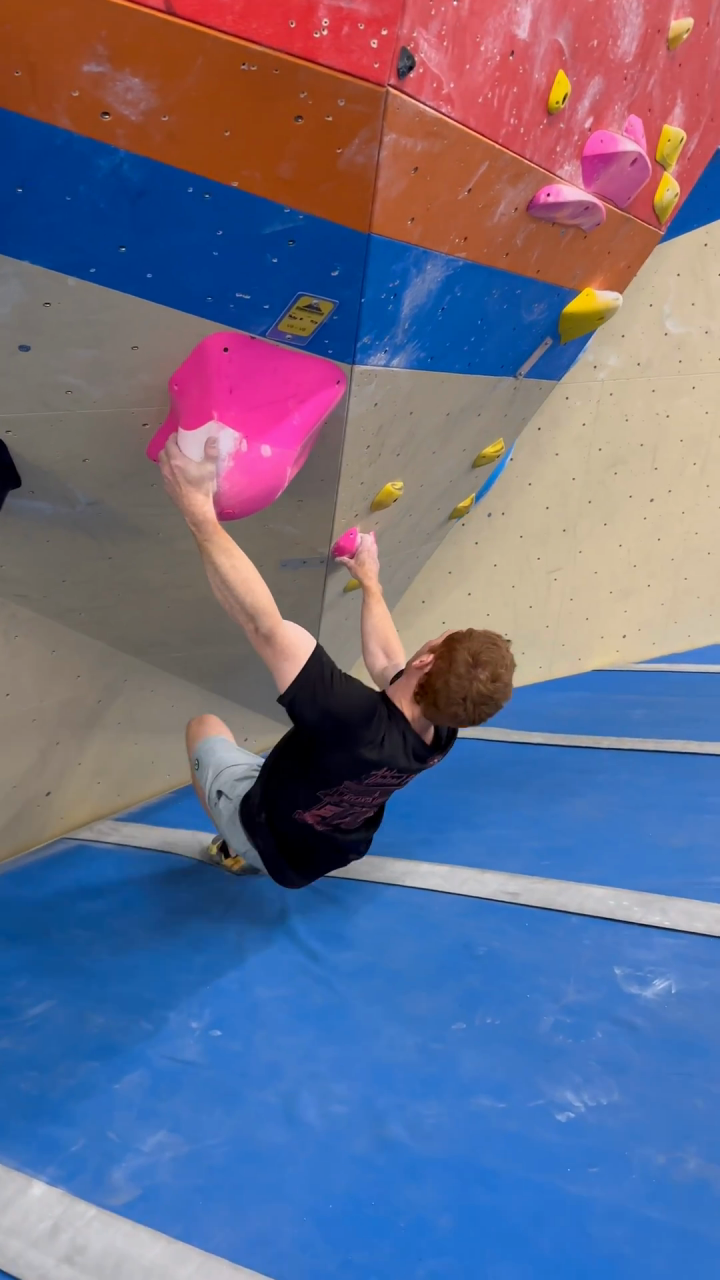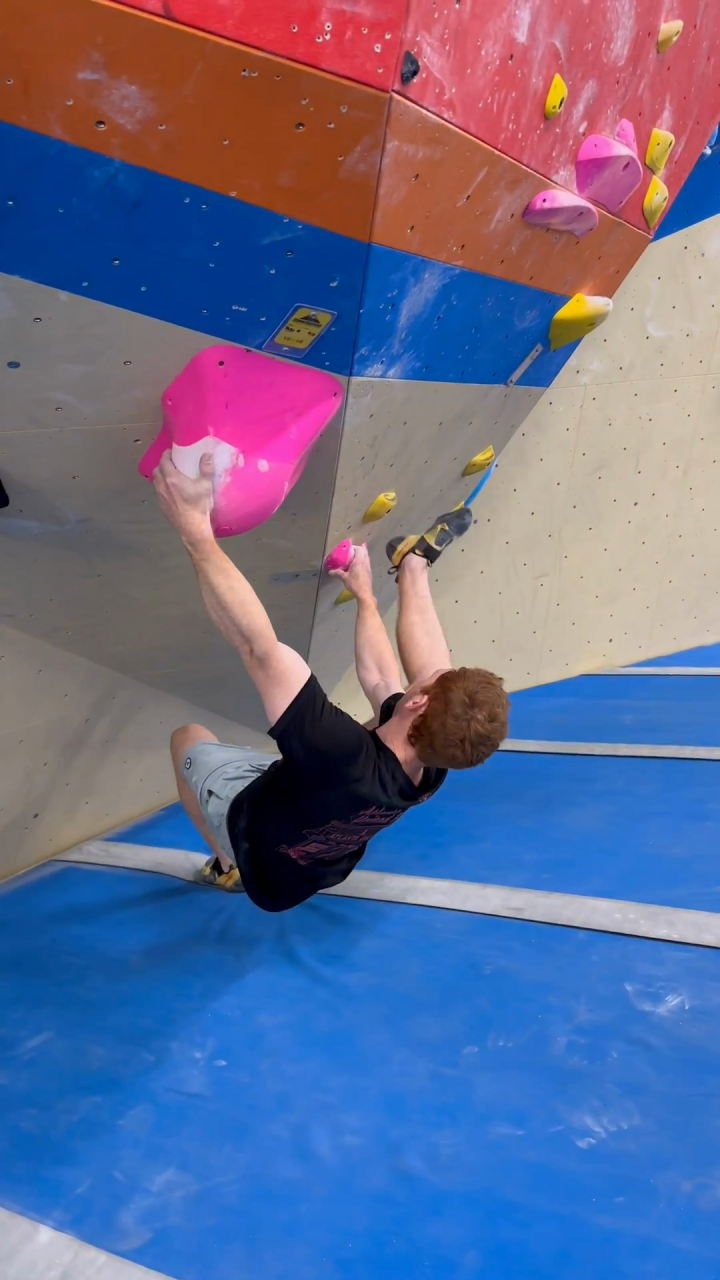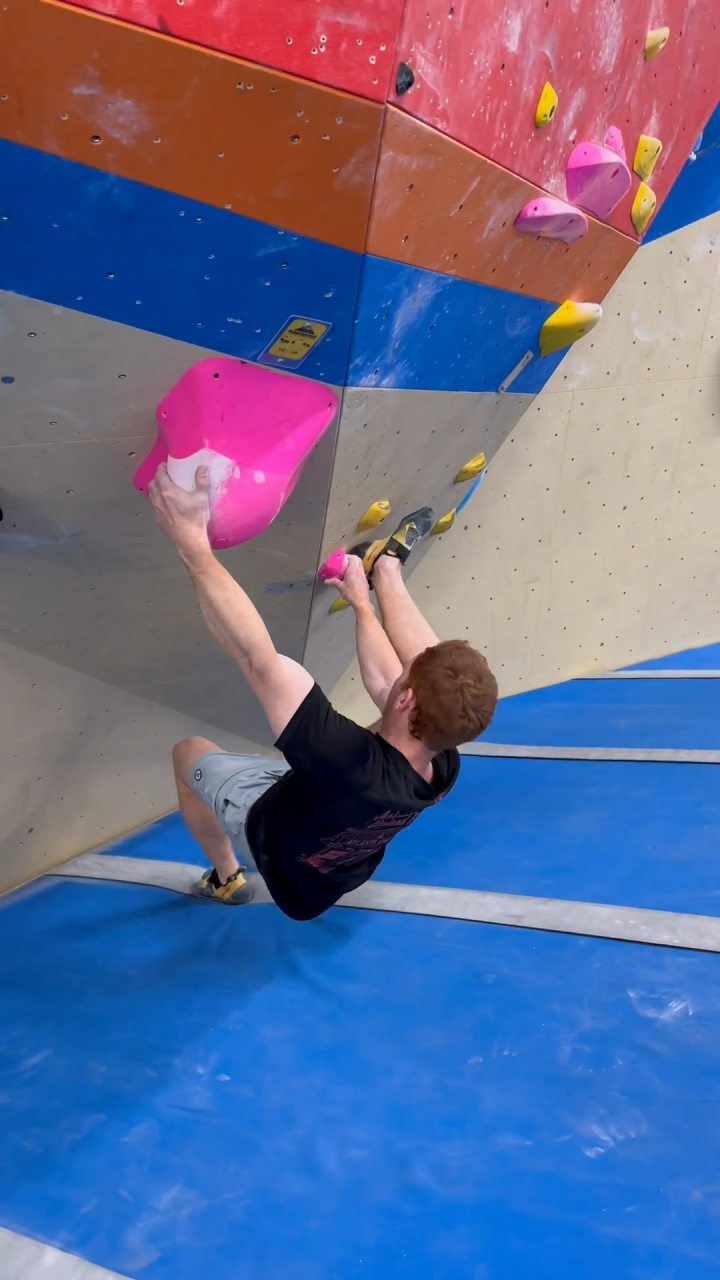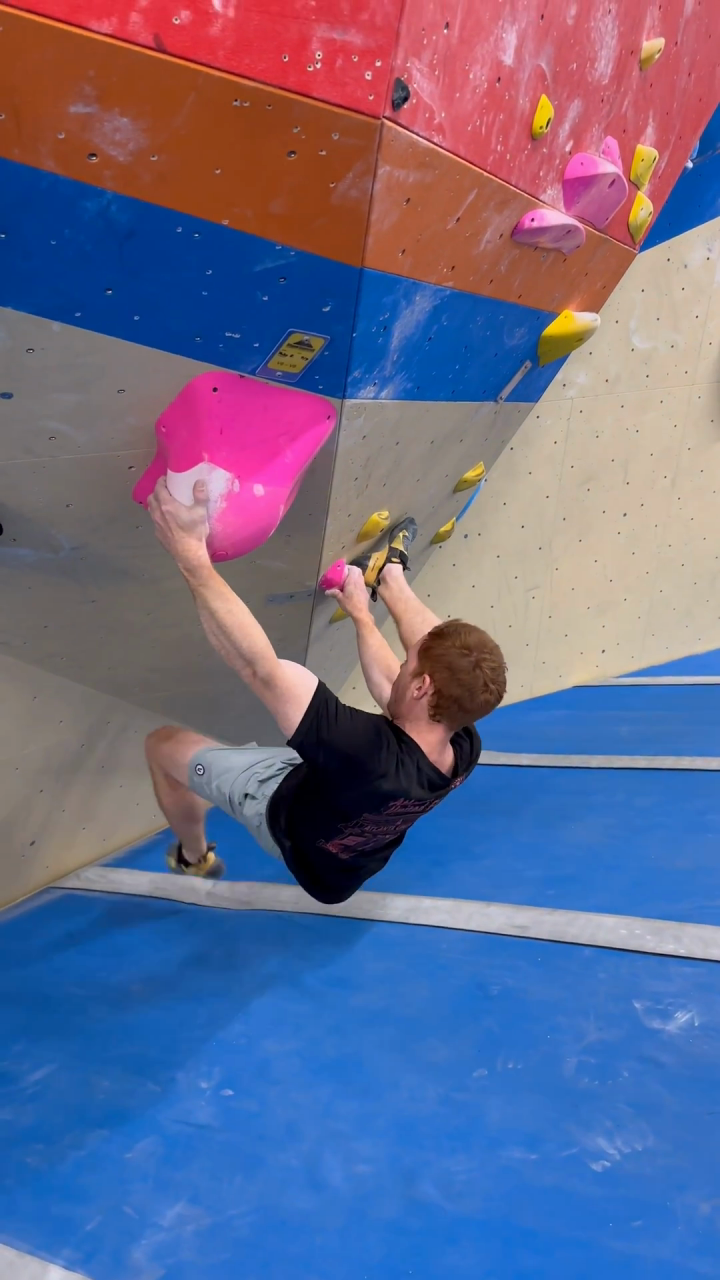
dt=0.4s
person 1, frame 1
left shoulder: (351, 716)
right shoulder: (441, 737)
left elbow: (263, 624)
right elbow: (384, 662)
left wrist: (199, 512)
right wrist: (369, 582)
left hip: (269, 842)
right hip: (336, 848)
left knee: (203, 727)
left ankle: (235, 851)
person 1, frame 2
left shoulder: (339, 753)
right shoulder: (433, 770)
left elbow: (260, 647)
right elbow: (379, 676)
left wrist: (195, 531)
right wrist: (364, 595)
left hip: (258, 830)
left knee: (187, 738)
left ankle: (226, 867)
right ankle: (414, 563)
person 1, frame 3
left shoulder: (346, 757)
right shoulder: (444, 769)
left elbow: (258, 659)
right elbow: (384, 682)
left wrist: (192, 544)
right wrist: (361, 605)
left hip: (274, 832)
left knee: (189, 752)
left ankle: (226, 879)
right ankle: (386, 566)
person 1, frame 4
left shoulder: (362, 749)
right shoulder: (466, 749)
left elbow: (258, 665)
right elbow: (396, 695)
left wrist: (190, 556)
right wrist: (360, 615)
left hip: (292, 817)
left knee: (165, 744)
left ankle: (194, 854)
right ankle: (386, 572)
